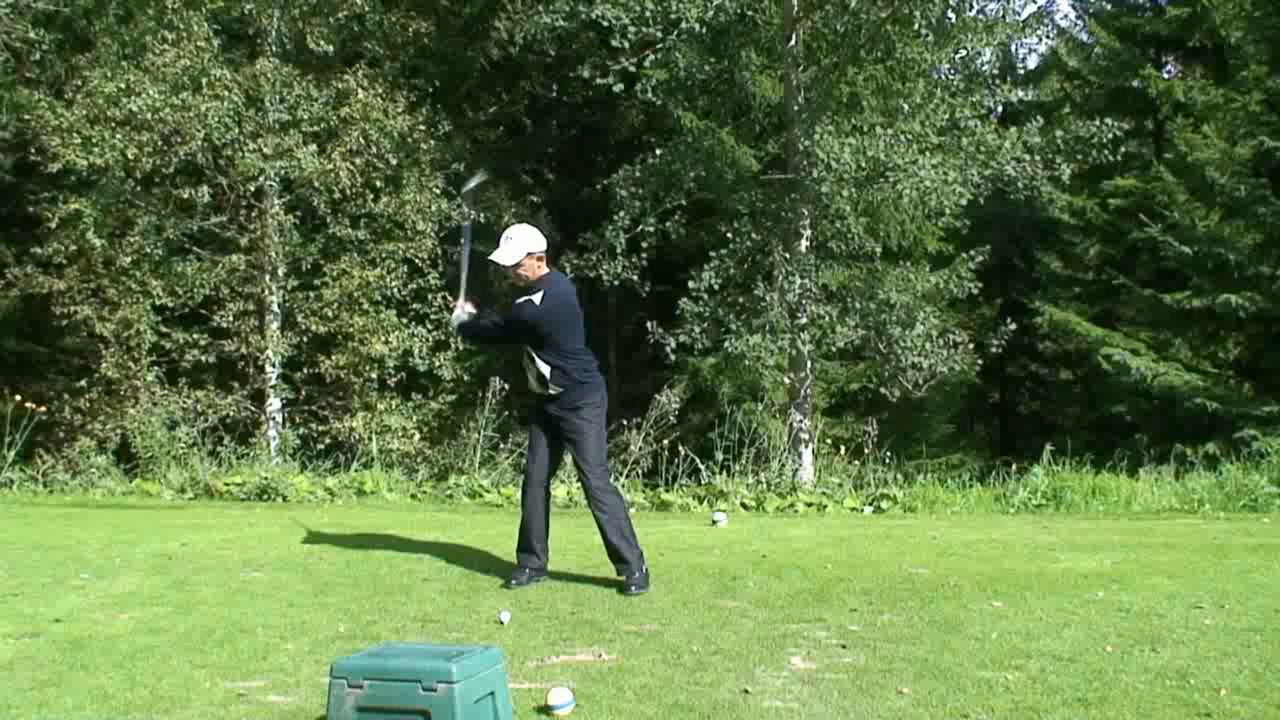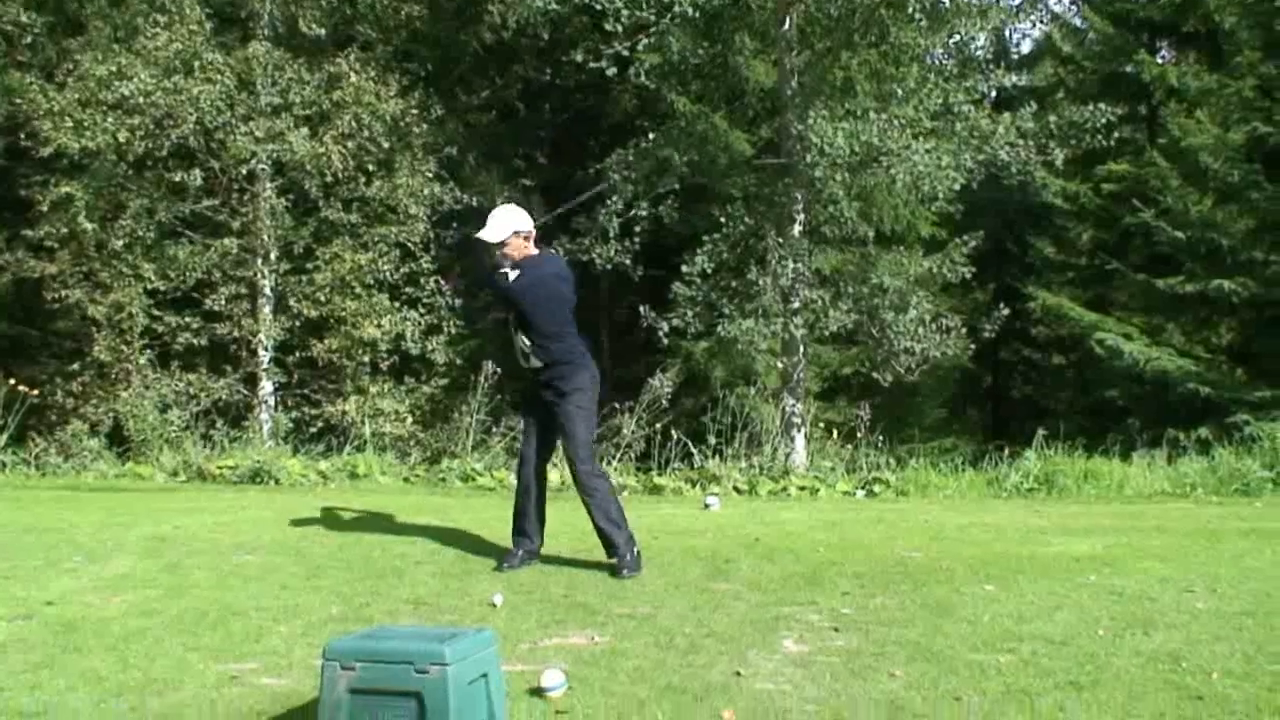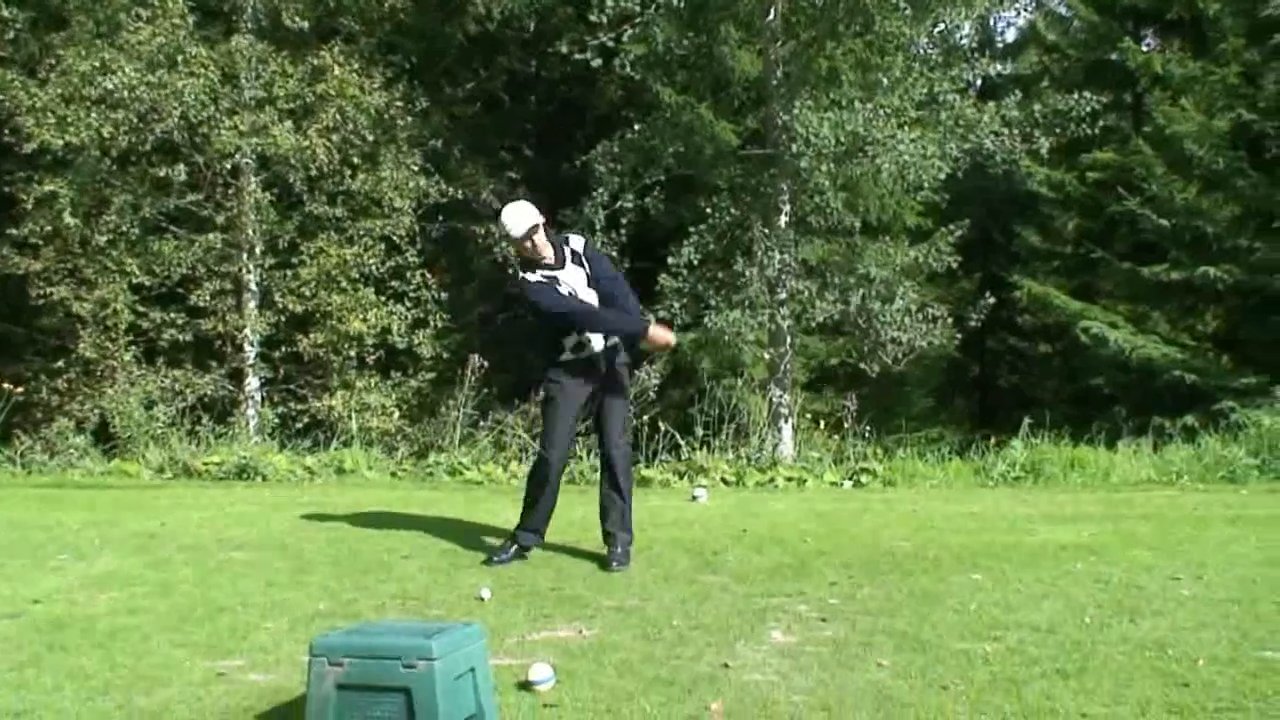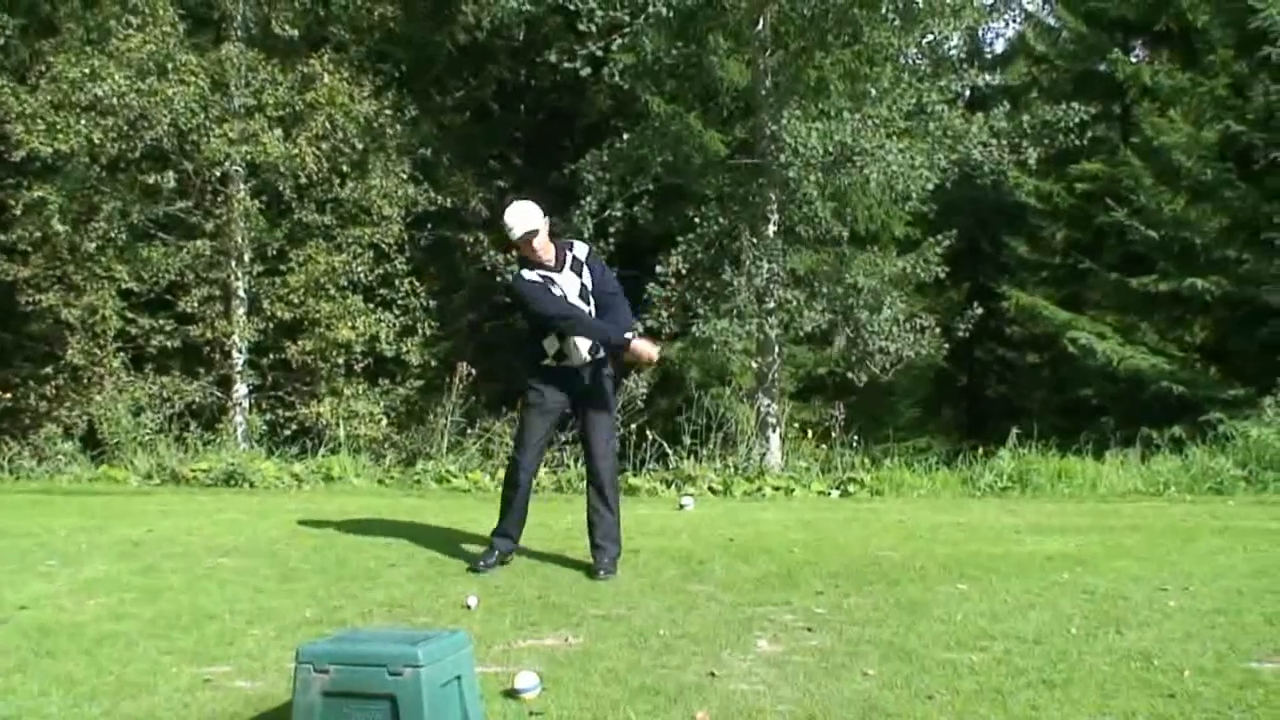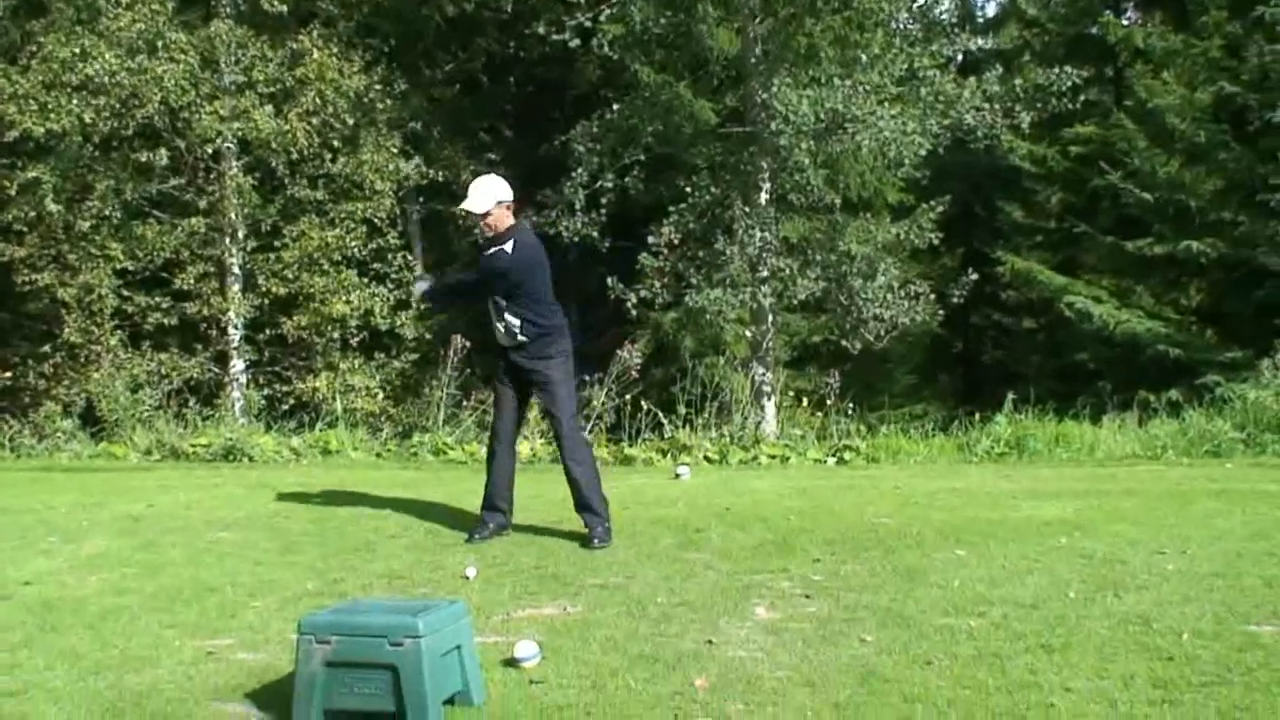
dt=0.5s
person 1, frame 1
left shoulder: (537, 308)
right shoulder: (555, 283)
left elbow: (495, 333)
right elbow: (507, 326)
left wrist: (463, 322)
right wrist: (476, 319)
left hip: (580, 400)
right hip: (550, 400)
left knee: (596, 483)
right knee: (534, 480)
left ankle: (633, 567)
right ankle: (532, 561)
person 1, frame 2
left shoulder: (517, 284)
right shoulder: (553, 263)
left elbow: (494, 275)
left hip: (571, 382)
right hip: (546, 381)
left knee: (584, 467)
right knee: (530, 463)
left ankle: (624, 549)
right ankle: (527, 544)
person 1, frame 3
left shoulder: (578, 246)
right shoulder: (531, 284)
left elbow: (616, 290)
right elbow: (582, 315)
left wrist: (641, 329)
right wrist: (642, 329)
left hip: (611, 360)
right hip: (568, 373)
left knee: (617, 453)
right knee: (551, 457)
left ankle: (617, 541)
right ankle: (526, 536)
person 1, frame 4
left shoulder: (581, 254)
right shoulder: (524, 282)
left elbow: (613, 301)
right elbow: (570, 319)
left wrist: (625, 342)
right wrist: (626, 341)
left hip: (595, 372)
right hip: (549, 379)
left knee: (602, 462)
right knee: (524, 461)
left ankle: (605, 550)
right ankle: (503, 542)
person 1, frame 5
left shoulder: (511, 256)
right shoulder: (507, 238)
left elbow: (468, 289)
right elbow: (474, 284)
left wrist: (429, 290)
right wrist: (438, 289)
left hip: (547, 351)
right hip: (515, 351)
left knee: (567, 431)
right knee: (502, 433)
left ankle: (597, 519)
right ankle: (496, 514)
